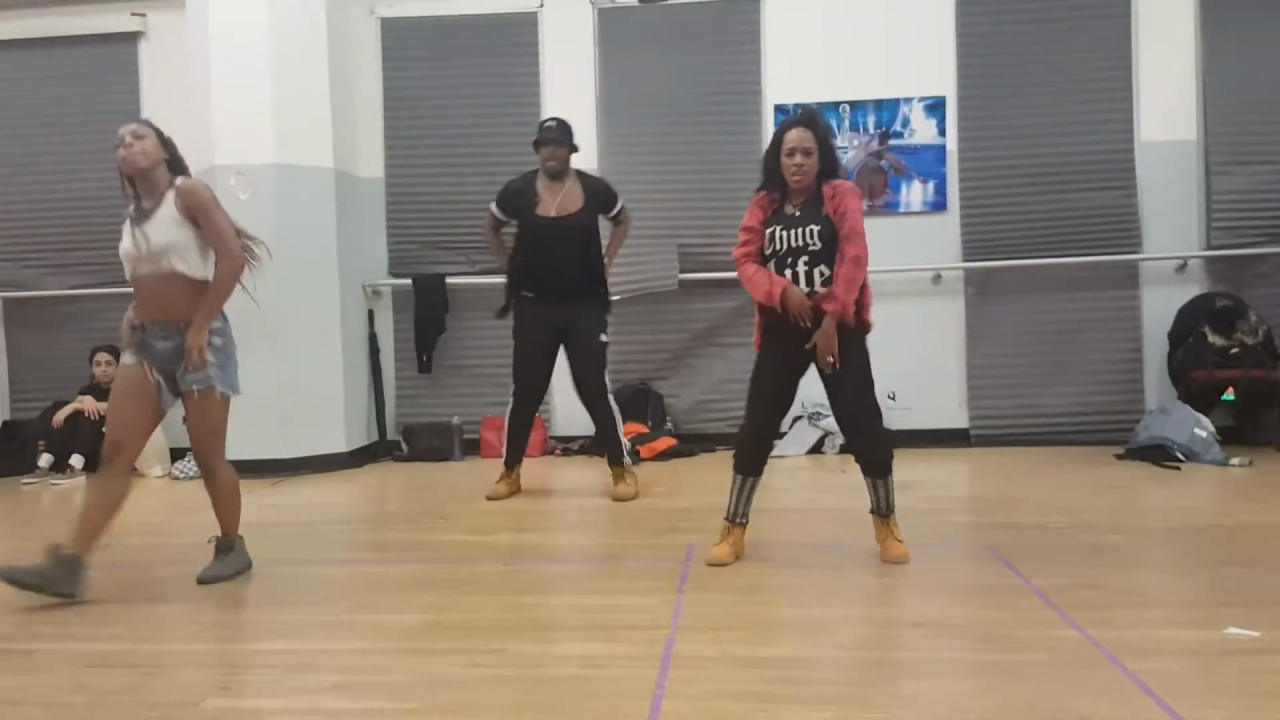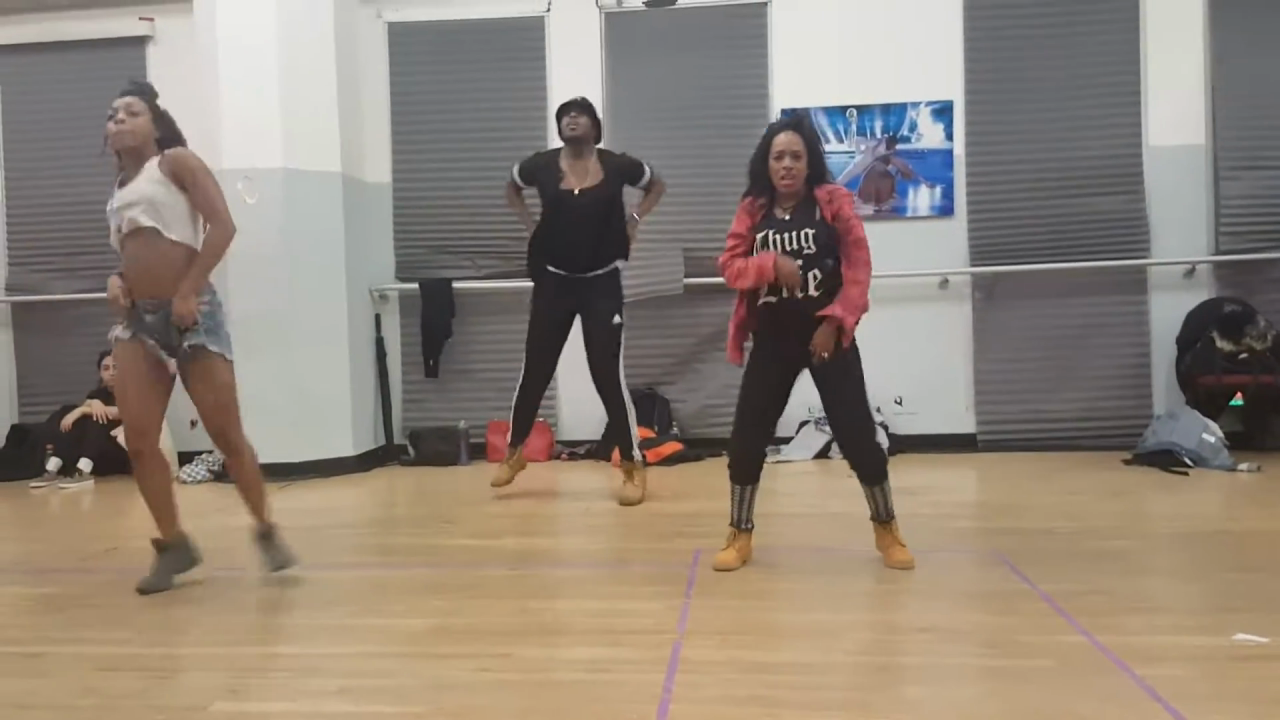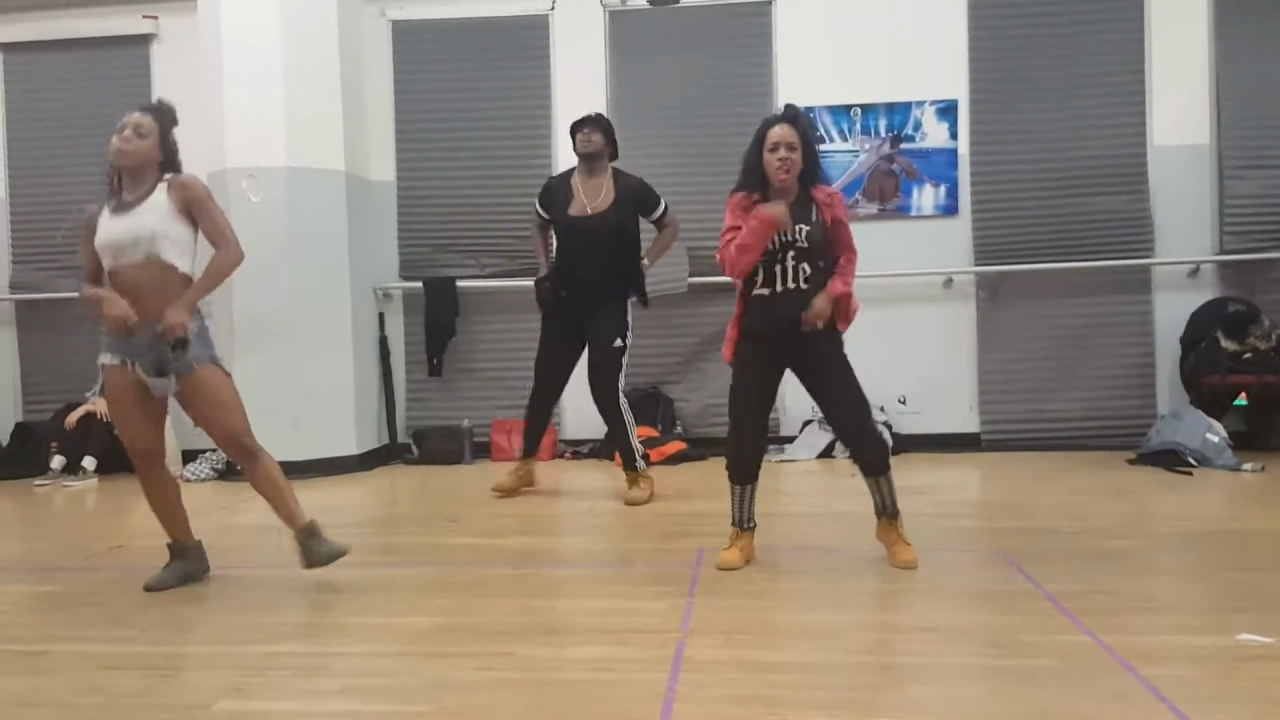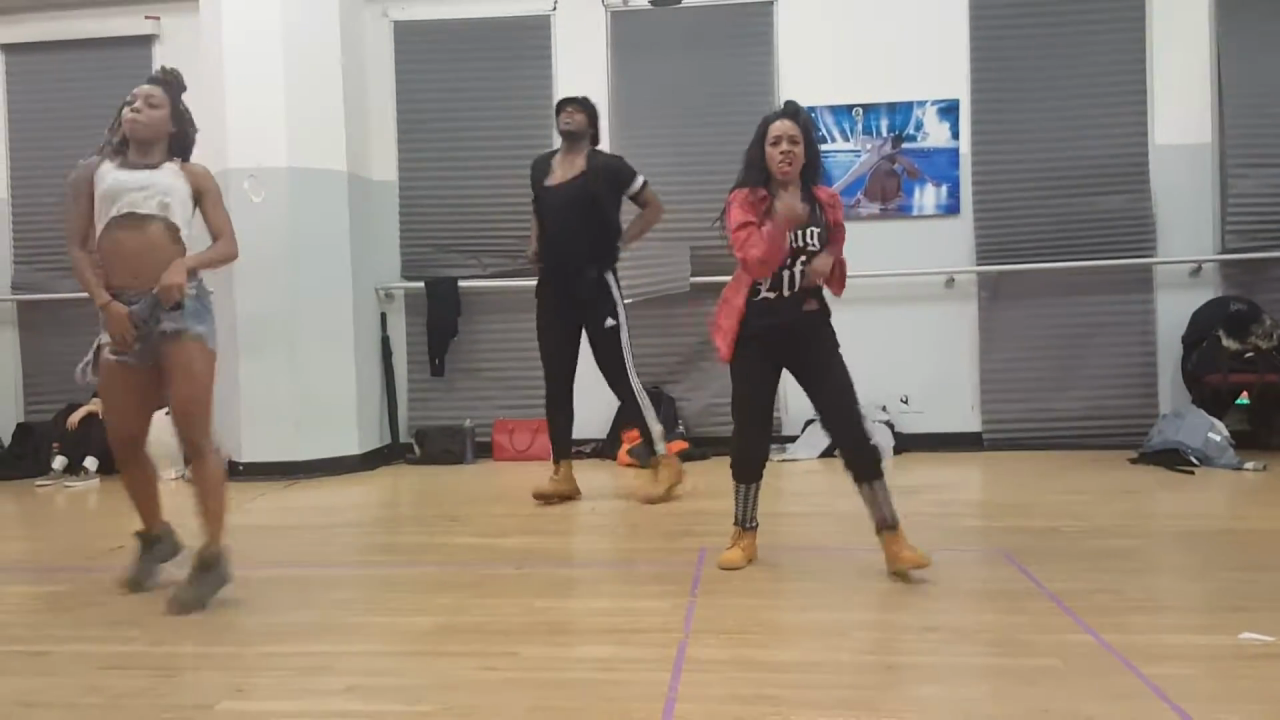
dt=0.2s
person 1, frame 1
left shoulder: (190, 193)
right shoulder: (134, 218)
left elbow: (232, 259)
left wrist: (201, 326)
right wrist: (133, 316)
left hip: (200, 338)
right hip: (146, 343)
left knee: (208, 457)
right knee: (115, 452)
left ankle: (232, 547)
right ankle: (66, 566)
person 1, frame 2
left shoulder: (175, 162)
right shoulder: (118, 191)
left elbow: (222, 227)
left wrist: (186, 290)
right wrist: (117, 280)
left hip: (191, 314)
right hip: (136, 321)
left knee: (226, 434)
right knee: (139, 440)
left ankle: (268, 533)
right ankle: (174, 546)
person 1, frame 3
left shoulder: (182, 188)
right shoulder: (97, 216)
left elbow: (231, 250)
right elbow: (89, 282)
left wrist: (184, 304)
right wrist: (105, 299)
left hip: (181, 335)
right hip: (123, 345)
left knee: (240, 442)
right knee: (145, 459)
left ankle: (307, 535)
right ankle: (186, 553)
person 1, frame 4
left shoulder: (193, 175)
right shoulder: (91, 171)
left elbow: (228, 245)
right elbow: (77, 247)
left wrist: (183, 265)
right wrist: (104, 301)
left hip: (180, 305)
right hip: (120, 312)
left knee: (194, 435)
right knee: (126, 442)
left ankle: (211, 559)
right ankle: (156, 537)
person 2, frame 1
left shoulder: (841, 194)
right shoulder: (764, 204)
left elbow: (854, 257)
right elbow: (745, 262)
left wrist: (832, 316)
right wrist: (782, 291)
left hip: (837, 328)
right hip: (781, 330)
left knee: (864, 427)
right knee: (756, 428)
left ankle: (886, 524)
right ankle: (734, 530)
person 2, frame 2
left shoulder: (834, 200)
right shoulder: (752, 210)
left elbow: (858, 262)
right elbow: (730, 267)
left wrist: (837, 320)
right wrist: (770, 265)
left hip: (828, 333)
right hip: (772, 339)
left knee: (857, 435)
right knee: (747, 437)
left ankle: (886, 529)
right ankle: (740, 536)
person 2, frame 3
left shoulder: (826, 201)
right shoulder: (743, 205)
left elbow: (847, 256)
right elbow: (731, 264)
left wrist: (832, 295)
right wrist: (762, 222)
left hip: (813, 330)
right hip: (758, 335)
left knee: (857, 426)
right knee: (744, 436)
left ankle: (890, 524)
right ankle: (742, 535)
person 2, frame 4
left shoulder: (827, 202)
right shoulder: (745, 202)
right elbow: (755, 263)
left wrist: (830, 263)
right wrist: (780, 222)
left hip: (811, 329)
right hip: (756, 334)
left knee: (850, 432)
right knee: (749, 436)
left ankle: (891, 538)
right ankle: (744, 535)
person 3, frame 1
left shoulder: (595, 189)
right shoulder: (518, 190)
left elbow: (622, 221)
right elbow: (492, 229)
left wrist: (607, 260)
right wrist: (510, 266)
left hip: (585, 305)
right hip: (534, 306)
left knee: (593, 389)
right knee: (526, 392)
left ankle: (622, 470)
right ankle: (510, 473)
person 3, frame 2
left shoulder: (618, 165)
right shoulder: (541, 165)
left elbow: (656, 186)
right elbow: (512, 189)
left wrist: (633, 221)
right wrist: (532, 228)
left hip: (601, 283)
right hip: (553, 282)
left knee: (608, 375)
right knee: (536, 369)
left ankle: (633, 468)
right ankle: (514, 453)
person 3, frame 3
left shoulder: (631, 188)
right shoulder: (556, 188)
left elbow: (670, 226)
right elbow: (540, 228)
left wrist: (645, 263)
right wrist: (545, 266)
left hip: (610, 304)
right hip: (563, 303)
left knee: (606, 391)
right knee: (544, 386)
left ankle: (638, 474)
right ankle: (524, 466)
person 3, frame 4
left shoulder: (609, 167)
right shoulder: (540, 167)
left elbow: (653, 207)
left wrist: (619, 243)
right wrist: (536, 246)
left hip: (595, 283)
right hip: (553, 286)
left knee: (620, 374)
right knee: (557, 380)
left ankle: (663, 462)
right ankle: (563, 473)
